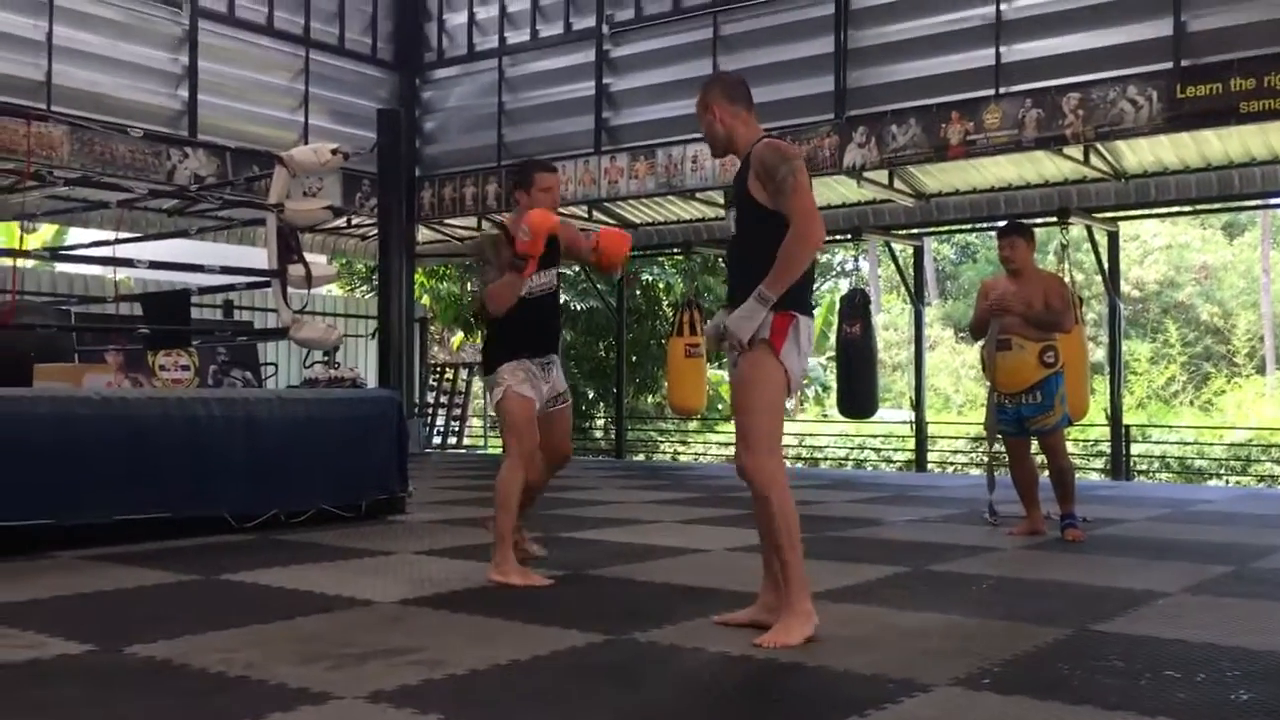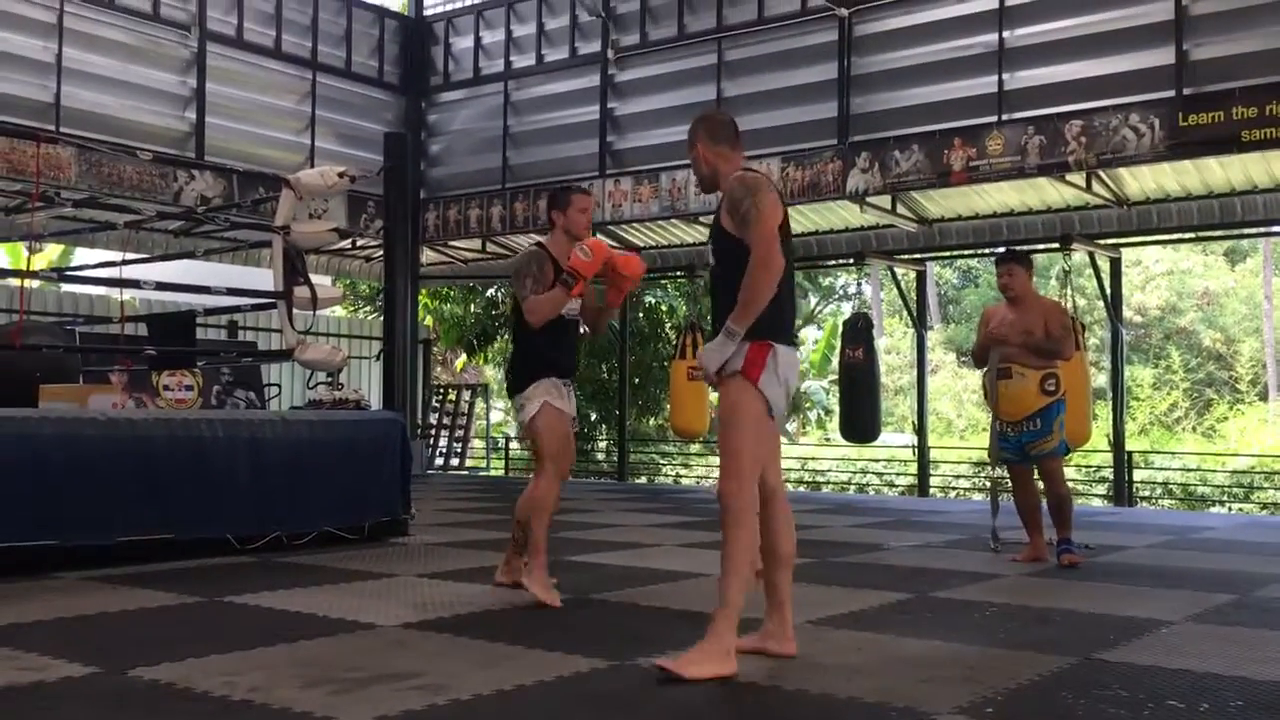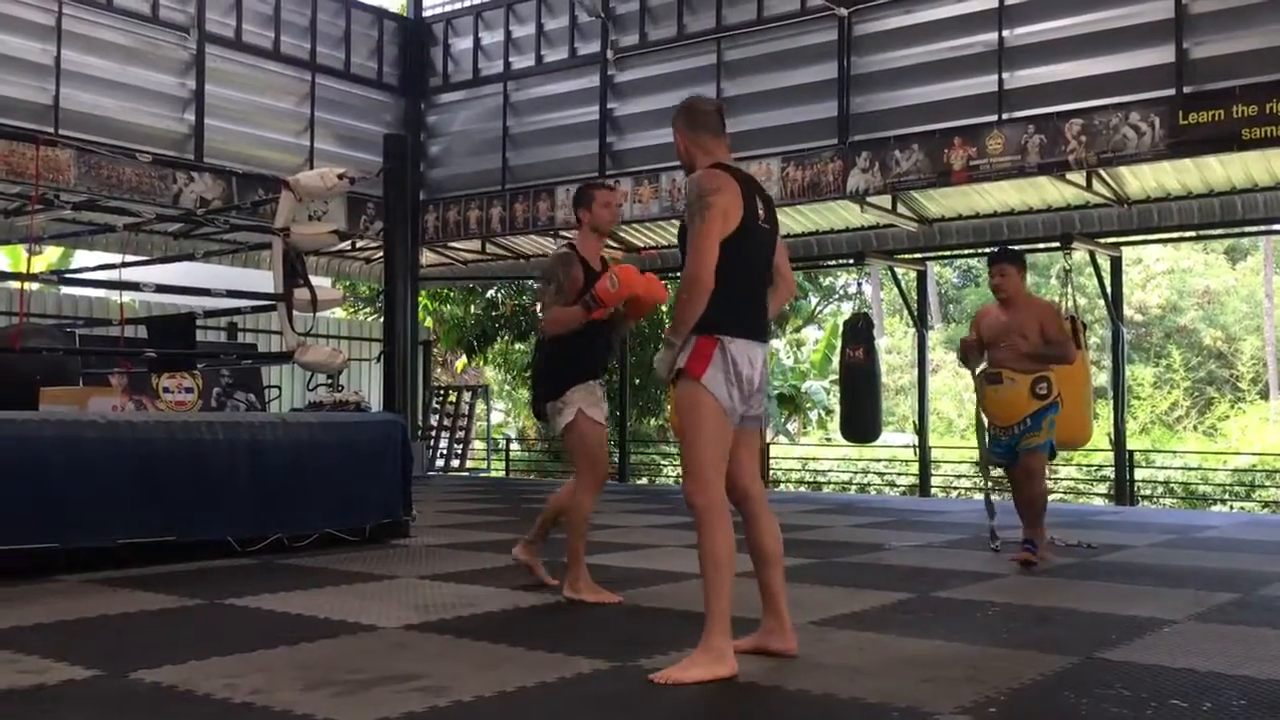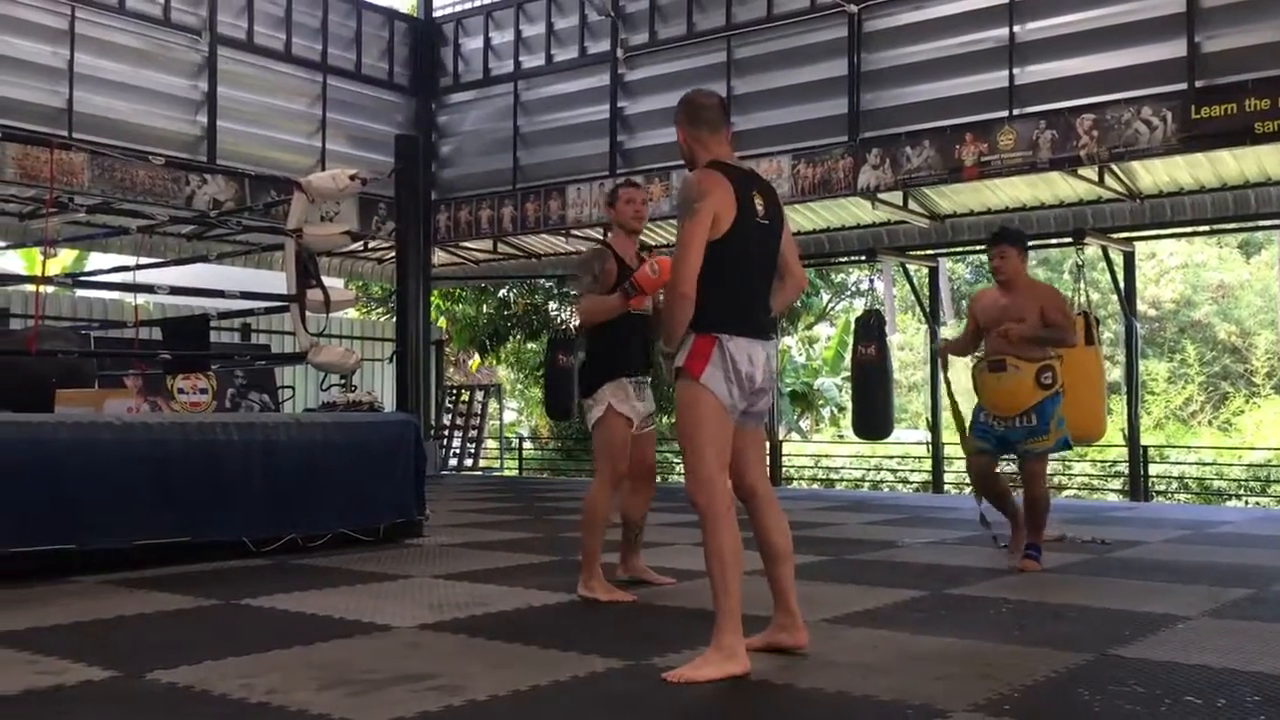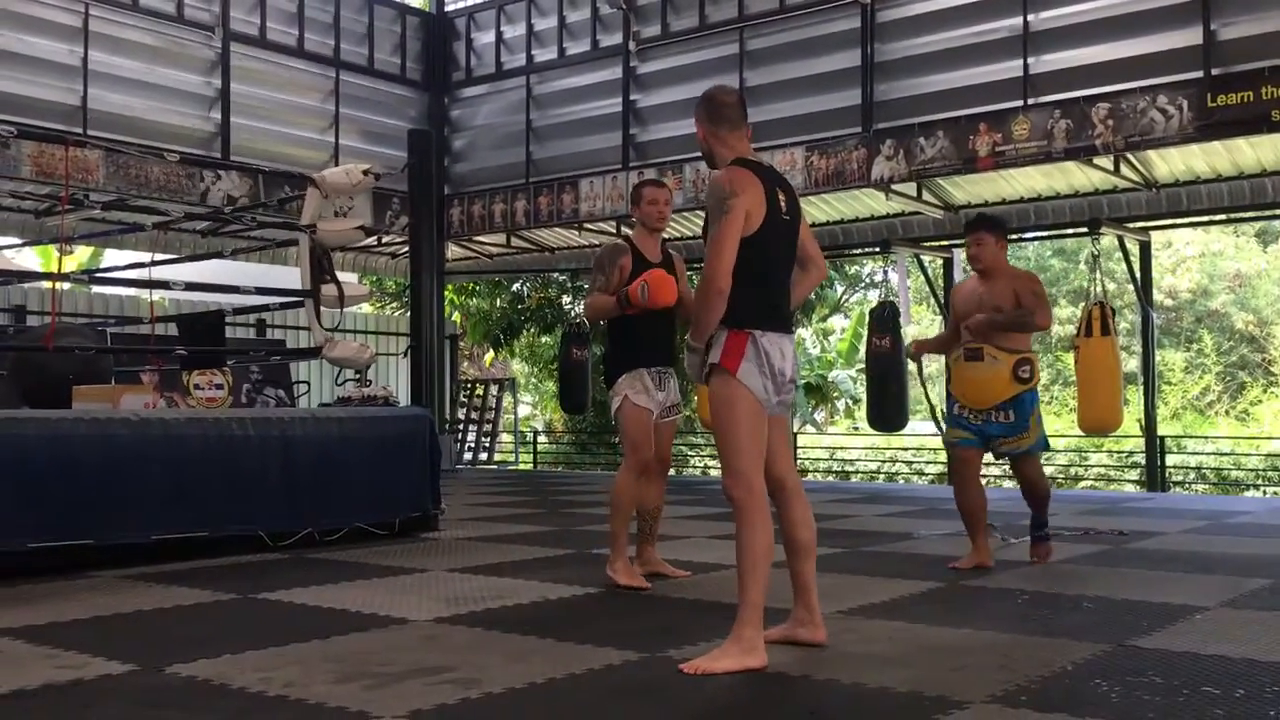
dt=0.4s
person 1, frame 1
left shoulder: (771, 155)
right shoulder: (749, 169)
left elbow: (810, 232)
left wrist: (755, 305)
right wrist: (730, 317)
left hip: (776, 325)
right hip: (759, 328)
left knee: (755, 462)
right knee: (762, 463)
left ankle: (799, 601)
right ankle: (775, 599)
person 1, frame 2
left shoulder: (746, 187)
right shoulder: (750, 196)
left elbow: (770, 265)
left wrist: (728, 337)
left hip: (757, 354)
right hip: (762, 355)
left knee: (737, 494)
right knee: (767, 491)
left ankle: (721, 643)
right ankle: (778, 627)
person 1, frame 3
left shoulder: (707, 185)
right shoulder: (756, 194)
left elbow: (699, 278)
right elbow: (784, 283)
left wrist: (673, 344)
left hip: (714, 352)
right hip: (752, 352)
left knee: (705, 496)
right knee: (747, 491)
left ankle: (716, 648)
right ankle: (777, 626)
person 1, frame 4
left shoulder: (701, 186)
right shoulder: (763, 191)
left elbow: (683, 285)
right elbow: (794, 278)
left wrist: (669, 346)
left hip: (714, 349)
right hip: (758, 351)
left knee: (709, 494)
right knee: (753, 486)
left ankle: (728, 647)
right ankle: (788, 622)
person 1, frame 5
left shoulder: (729, 183)
right shoulder: (778, 185)
left elbow: (717, 282)
right elbow: (814, 265)
left wrist: (696, 343)
left hip: (743, 345)
right hip: (777, 343)
left knee: (745, 488)
right knee: (782, 482)
left ankle: (747, 639)
right ankle: (807, 616)
person 2, frame 1
left shoulder: (562, 234)
right shoulder: (493, 243)
left elbow: (606, 270)
right elbow: (497, 304)
left wrist: (610, 255)
right wrist: (526, 257)
left hip: (547, 358)
right hip: (509, 360)
left knee: (558, 452)
right knee: (523, 451)
left ankle: (510, 523)
right ankle: (503, 561)
person 2, frame 2
left shoulder: (581, 265)
right shoulder: (534, 259)
left elbow: (599, 323)
right elbow: (535, 314)
left wrist: (619, 289)
right wrist: (573, 277)
left hip: (561, 380)
right hip: (534, 379)
left knee: (549, 473)
right knee: (557, 465)
left ankle: (513, 563)
right ankle: (536, 566)
person 2, frame 3
left shoulder: (607, 265)
right shoulder: (565, 262)
right elbow: (551, 324)
left wrist: (637, 306)
right wrist: (596, 301)
left hip: (590, 382)
right hip: (569, 383)
left knee: (589, 476)
right knee: (592, 475)
left ankle: (531, 546)
right ankle: (577, 578)
person 2, frame 4
left shoulder: (645, 262)
right shoulder: (600, 258)
right elbow: (587, 313)
right wrist: (633, 290)
left hip: (639, 379)
right hip: (607, 380)
left knee: (643, 475)
right knee: (612, 474)
left ankle: (631, 561)
right ankle: (590, 577)
person 2, frame 5
left shoulder: (674, 261)
right shoulder: (617, 253)
left elbow: (689, 312)
right elbow: (591, 308)
right wrist: (628, 298)
left hip: (665, 371)
right hip: (629, 371)
left knee: (659, 465)
right knee: (638, 459)
left ankle: (646, 555)
right ankle: (617, 557)
person 3, frame 1
left shoulder: (1050, 282)
right shoulder: (990, 286)
left elbow: (1066, 322)
right elbow: (975, 333)
left wrist: (1022, 310)
right wrist: (985, 316)
left hip: (1040, 377)
right hip: (1003, 381)
left knee: (1054, 448)
right knee: (1016, 451)
left ankle: (1069, 518)
right ankle: (1033, 517)
person 3, frame 2
left shoulder: (1049, 309)
right shoulder: (991, 315)
left elbow: (1066, 349)
right elbow: (978, 361)
left wrist: (1020, 340)
right wrist: (984, 344)
left hip: (1043, 403)
right hip: (1006, 407)
left knee: (1051, 473)
right knee: (1019, 477)
left ankle: (1065, 542)
right ankle: (1036, 543)
person 3, frame 3
left shoulder: (1044, 311)
right shoulder: (983, 316)
left elbow: (1069, 354)
right elbow: (974, 361)
left wrist: (1029, 348)
right wrist: (967, 350)
left hip: (1037, 404)
right hip: (1000, 408)
left knee: (1032, 470)
right knee: (1016, 477)
left ankle: (1030, 543)
right ankle: (1037, 536)
person 3, frame 4
left shoulder: (1044, 294)
right shoulder: (980, 300)
left elbow: (1070, 336)
right elbow: (970, 341)
left wrist: (1025, 333)
right wrist: (948, 347)
left hip: (1034, 397)
right hip: (992, 399)
left knee: (1033, 473)
right knee: (978, 468)
left ankle: (1032, 546)
right ankle: (1018, 524)
person 3, frame 5
left shoulder: (1022, 281)
right shoulder: (961, 289)
left elbow: (1042, 320)
left wrist: (990, 321)
right wrist: (923, 346)
left hip: (1012, 392)
right hip: (967, 394)
left knee: (1028, 470)
right knee: (961, 467)
left ankle: (1039, 527)
right ankle: (979, 549)
